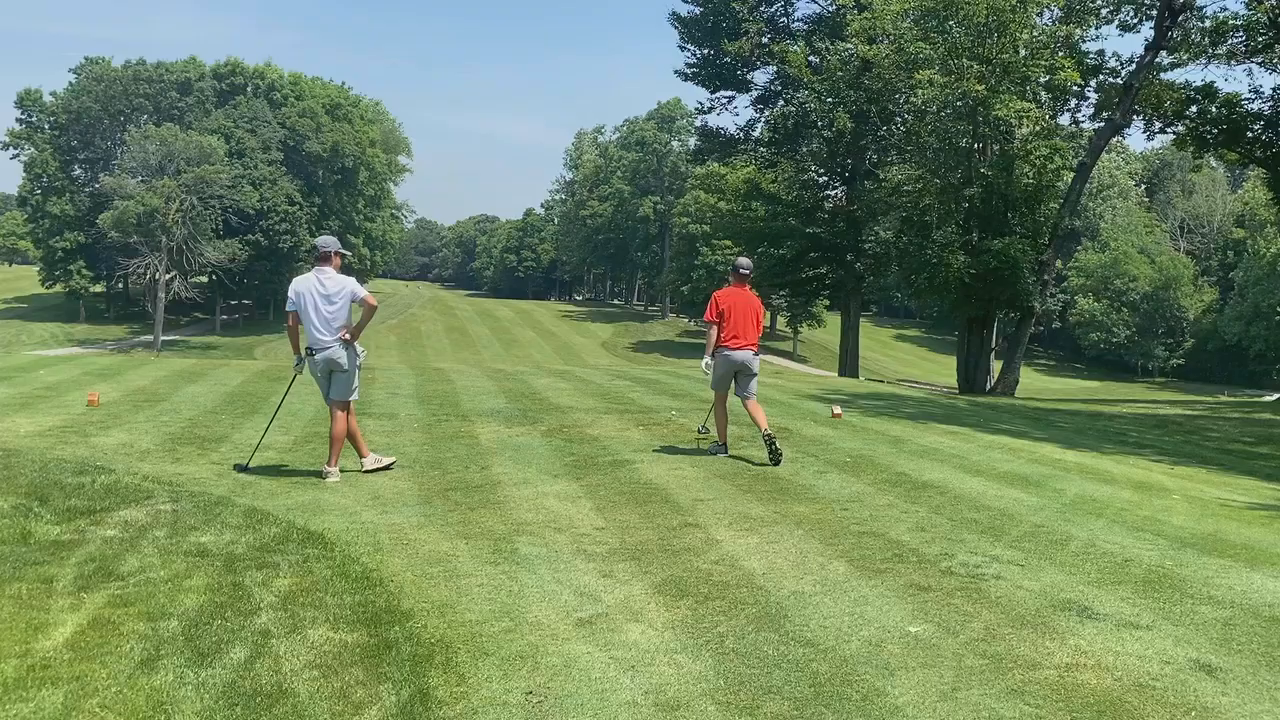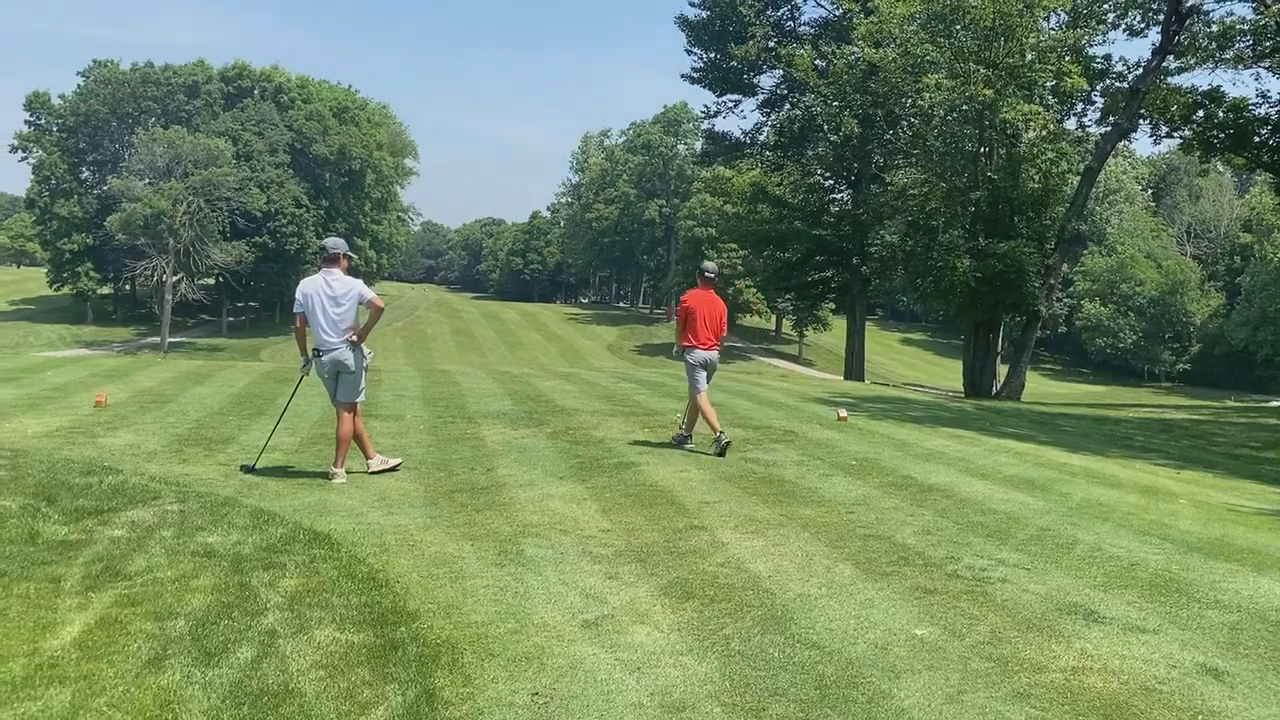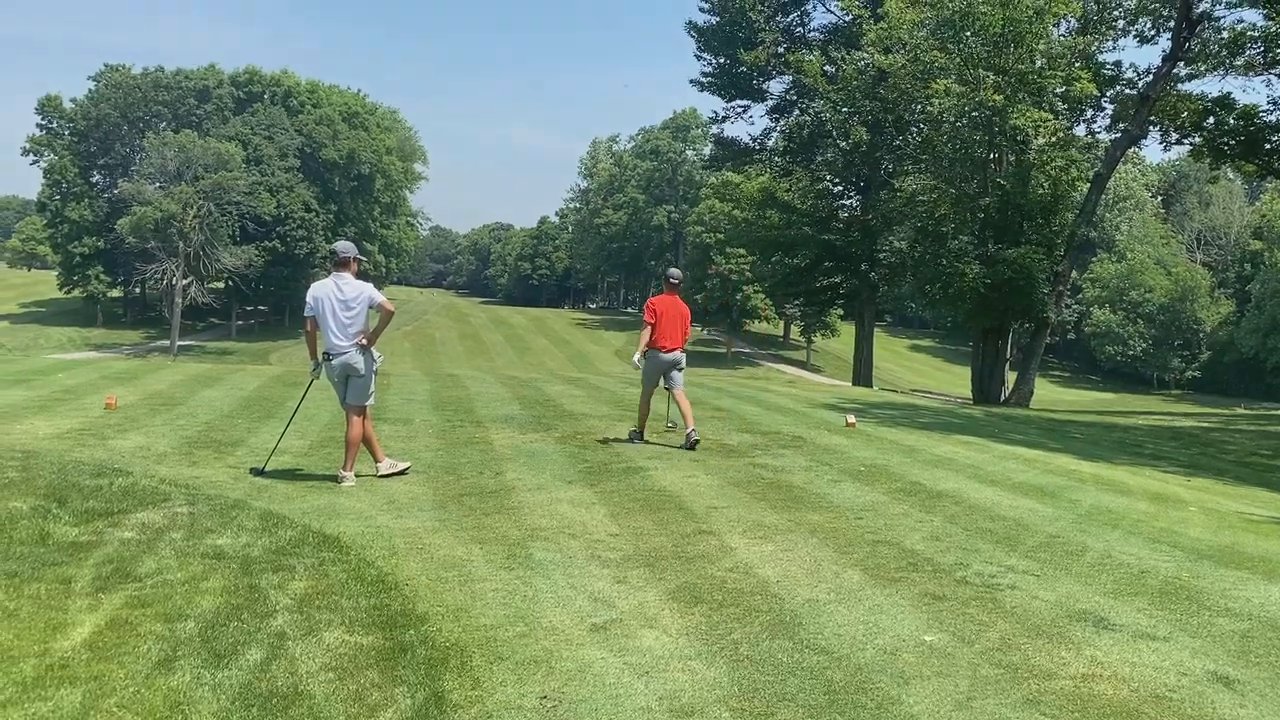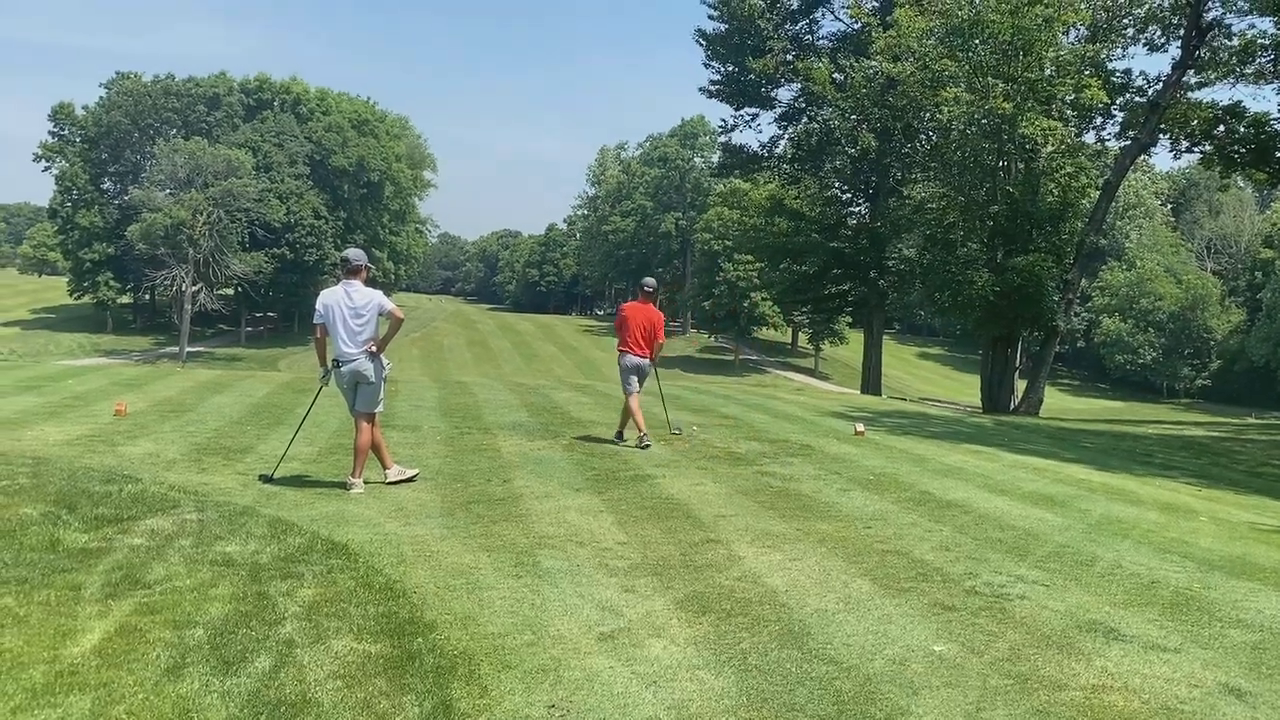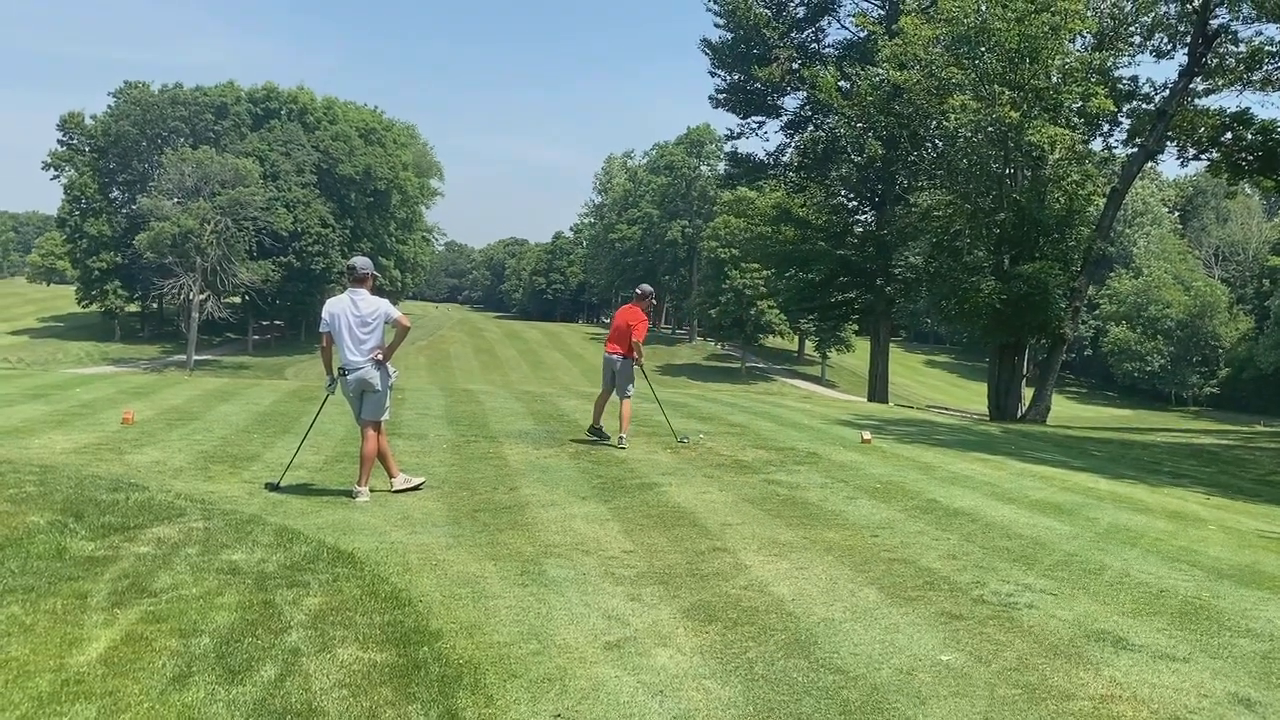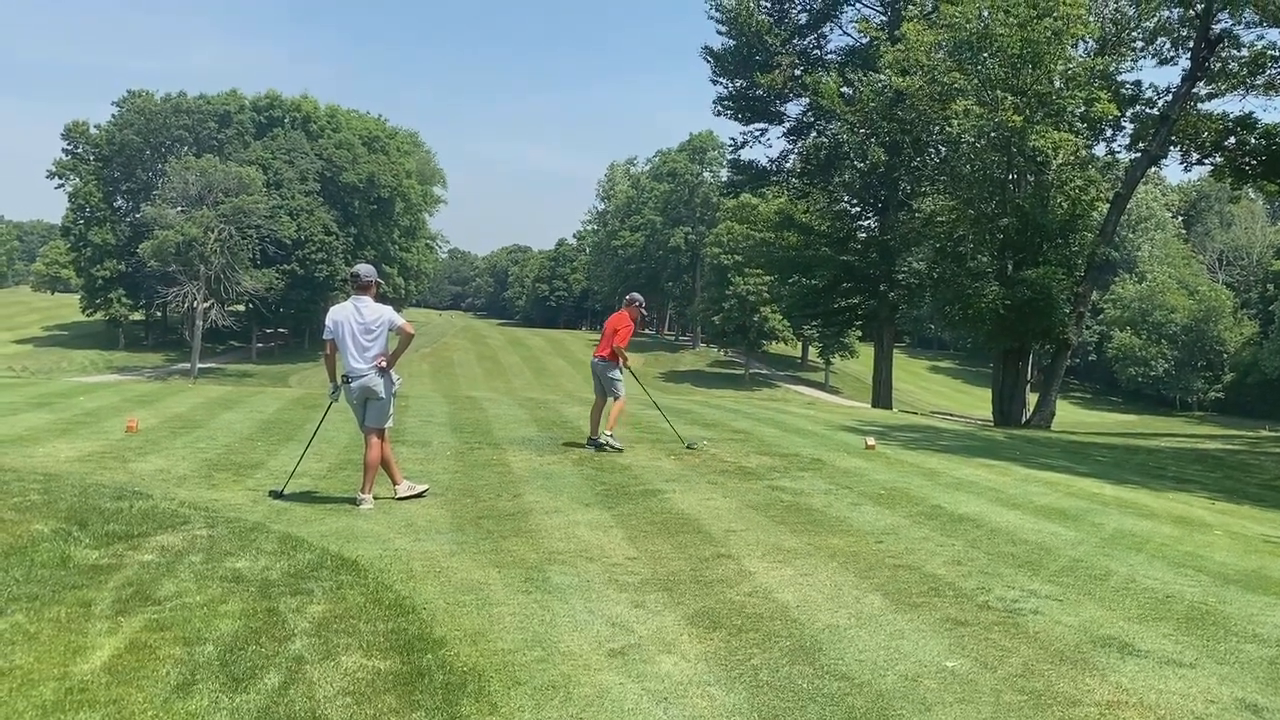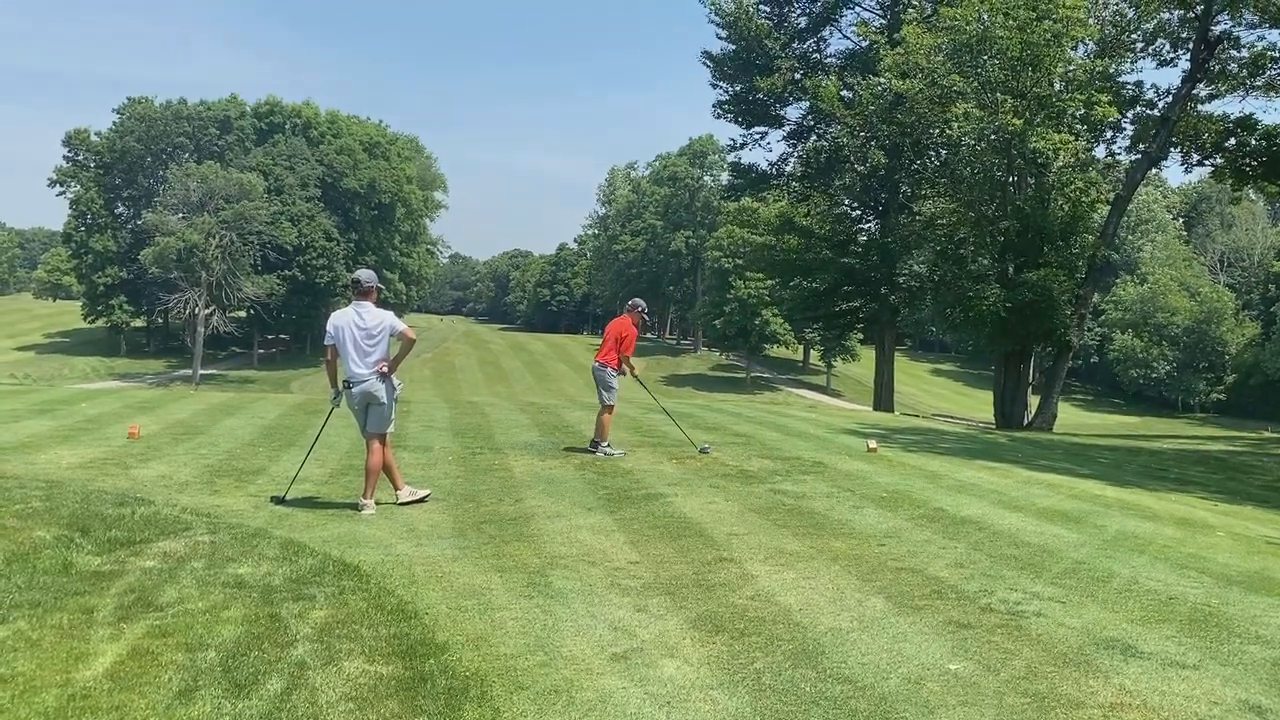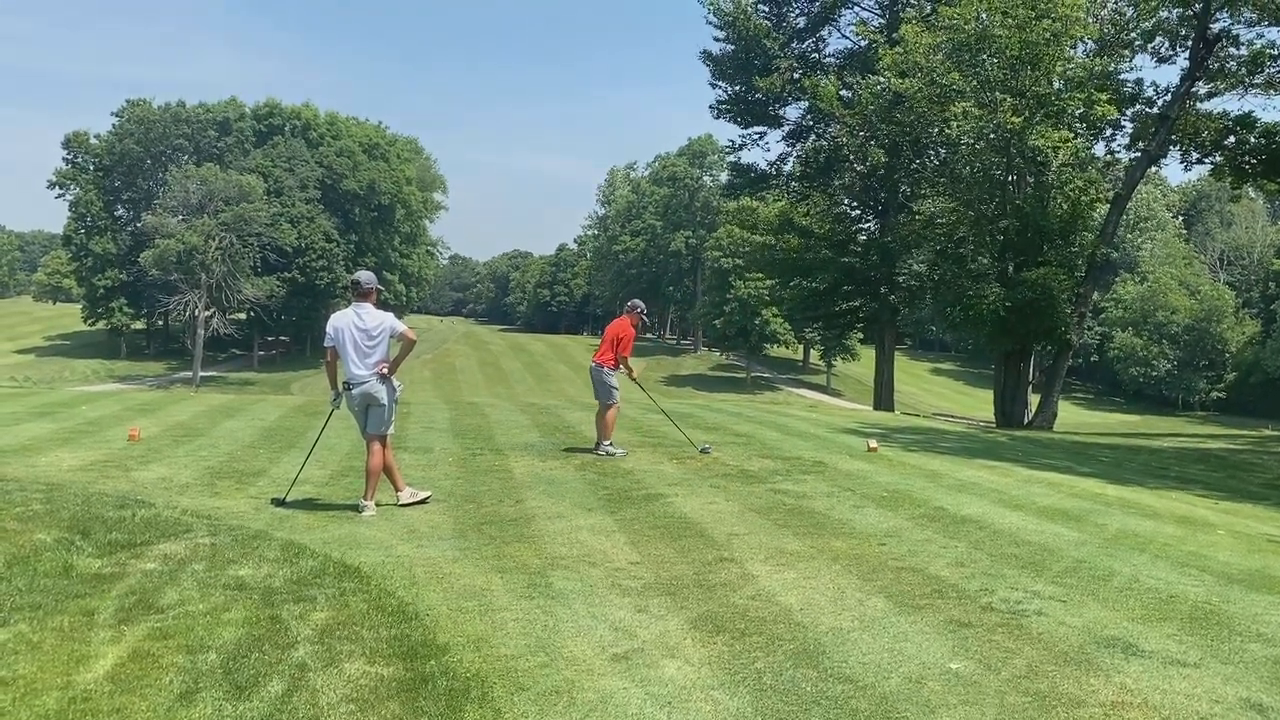
dt=0.5s
person 1, frame 1
left shoulder: (298, 284)
right shoulder: (345, 282)
left elbow: (291, 324)
right elbow: (372, 303)
left wrist: (297, 355)
right wrist: (356, 332)
left hip: (315, 355)
right hip: (342, 351)
left knee: (345, 407)
right knee: (340, 409)
left ankle: (367, 457)
right ankle: (331, 467)
person 1, frame 2
left shoulder: (305, 286)
right shoulder: (352, 284)
left elbow: (299, 325)
right elbow: (379, 306)
left wrist: (304, 356)
right wrist: (363, 333)
left hip: (322, 356)
right hip: (349, 352)
left knee: (351, 409)
right knee: (347, 411)
left ankle: (373, 459)
right ankle: (337, 469)
person 1, frame 3
left shoulder: (316, 289)
right shoulder: (363, 288)
left elbow: (309, 329)
right elbow: (389, 309)
left wrist: (314, 360)
right wrist: (373, 337)
left hip: (333, 360)
right hip: (359, 356)
left knee: (361, 413)
right knee: (356, 415)
left ankle: (382, 462)
right ankle: (347, 472)
person 1, frame 4
left shoulder: (325, 297)
right shoulder: (373, 296)
left elbow: (319, 336)
right elbow: (399, 316)
left wrist: (323, 367)
right wrist: (382, 344)
left hip: (342, 367)
right hip: (368, 363)
left knee: (370, 420)
right knee: (365, 422)
left ankle: (390, 469)
right ankle: (355, 479)
person 1, frame 5
left shoulder: (331, 305)
right shoulder: (379, 304)
left elbow: (325, 345)
right elbow: (405, 325)
left wrist: (329, 376)
right wrist: (389, 353)
left hip: (348, 375)
right hip: (375, 371)
left knee: (376, 428)
right knee: (371, 430)
left ankle: (396, 477)
right ankle: (361, 487)
person 1, frame 6
left shoulder: (335, 312)
right shoulder: (382, 311)
left elbow: (329, 352)
right elbow: (409, 331)
left wrist: (333, 383)
right wrist: (393, 359)
left hip: (352, 382)
right hip: (378, 378)
left knee: (380, 435)
right knee: (375, 437)
left ankle: (400, 484)
right ankle: (365, 495)
person 1, frame 7
left shoulder: (336, 318)
right shoulder: (384, 317)
left elbow: (330, 358)
right elbow: (411, 337)
left wrist: (334, 389)
right wrist: (394, 364)
left hip: (353, 388)
right hip: (380, 384)
left knee: (381, 440)
right knee: (376, 442)
left ankle: (402, 490)
right ankle: (367, 500)
person 1, frame 8
left shoulder: (336, 320)
right shoulder: (384, 318)
left elbow: (330, 359)
right elbow: (411, 338)
left wrist: (334, 390)
right wrist: (394, 366)
left hip: (353, 389)
right hip: (380, 385)
left knee: (381, 442)
right knee: (377, 444)
left ankle: (402, 491)
right ankle: (367, 501)
person 2, frame 1
left shoulder: (720, 296)
right shoulder: (756, 301)
left elbow: (713, 328)
right elbow: (759, 331)
left wrist: (707, 355)
left hip: (726, 353)
right hip: (750, 354)
left knee: (720, 398)
right knee: (750, 401)
left ankle: (721, 444)
right ankle: (767, 434)
person 2, frame 2
left shoulder: (687, 299)
right shoulder: (720, 303)
left elbow: (680, 328)
right elbow: (722, 333)
left wrist: (677, 345)
left hip: (694, 353)
right hip: (713, 354)
left knee: (700, 398)
right knee: (696, 395)
left ankle: (720, 434)
right ankle: (686, 435)
person 2, frame 3
left shoulder: (654, 302)
right shoulder: (685, 308)
left elbow: (647, 329)
right elbow: (686, 336)
left wrist: (638, 352)
left hip: (656, 354)
right hip: (678, 355)
left knee: (646, 393)
right knee: (679, 394)
left ankle: (639, 432)
right ankle: (690, 431)
person 2, frame 4
left shoulder: (625, 308)
right shoulder: (658, 315)
left elbow: (618, 331)
right elbow: (660, 341)
right wrist: (654, 357)
left hip: (628, 358)
right hip: (645, 360)
left knee: (632, 397)
right knee: (632, 395)
left ankle: (643, 435)
right ankle: (620, 433)
person 2, frame 5
left shoulder: (621, 310)
right shoulder: (641, 318)
right elbow: (635, 341)
right wrist: (640, 356)
left hip: (608, 355)
right hip: (623, 359)
left knee: (605, 391)
right knee: (625, 398)
left ankle: (595, 427)
right ankle: (622, 436)
person 2, frame 6
left shoulder: (615, 317)
right shoulder: (627, 323)
right elbow: (617, 346)
left wrist: (617, 361)
right wrist: (625, 360)
left hip: (597, 360)
right hip: (607, 363)
left knee: (600, 400)
right knee: (619, 398)
left ankle: (593, 438)
right ankle: (607, 434)
person 2, frame 7
left shoulder: (615, 322)
right shoulder: (631, 330)
right elbow: (624, 355)
left wrist: (619, 367)
right wrist: (633, 369)
left hip: (598, 365)
right hip: (608, 369)
left knee: (605, 406)
right knee: (608, 407)
left ankle: (596, 441)
right ankle: (604, 446)
person 2, frame 8
left shoulder: (616, 323)
right shoulder: (629, 330)
right elbow: (621, 356)
left wrist: (621, 367)
right wrist: (631, 371)
left hip: (596, 365)
right hip: (605, 369)
left knee: (604, 406)
right knee: (613, 405)
left ankle: (600, 443)
right ankle: (606, 444)
